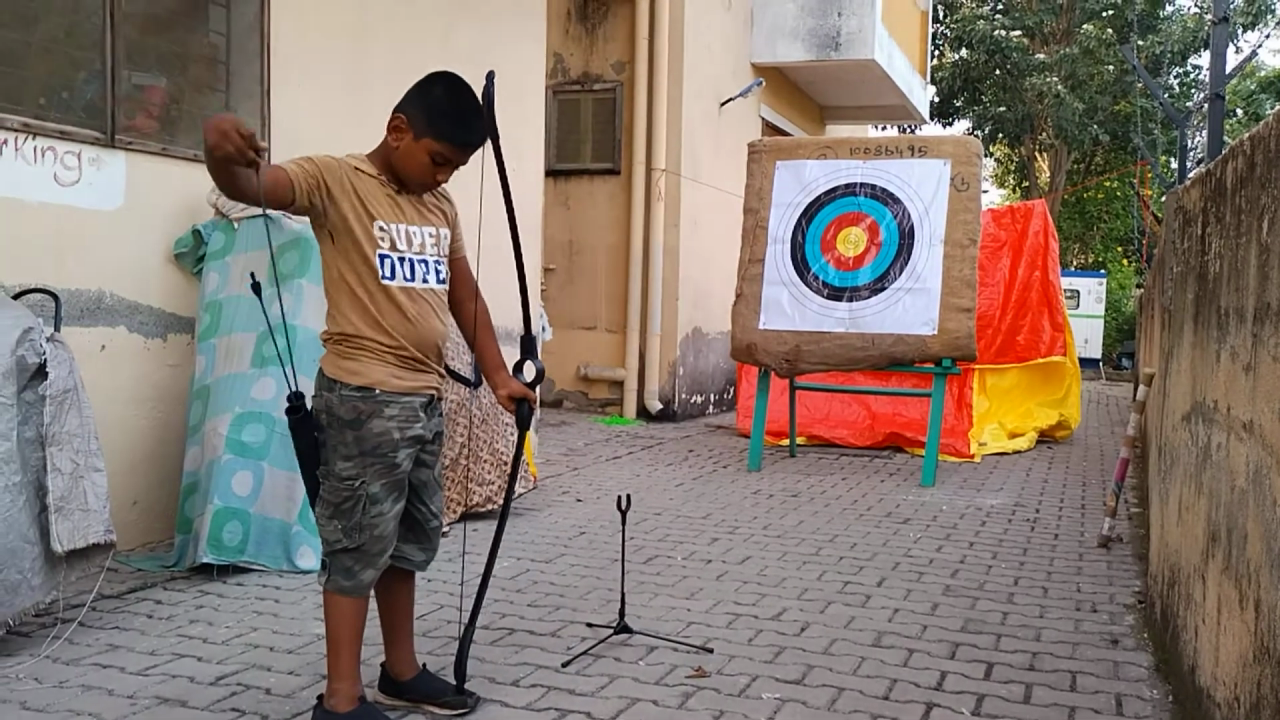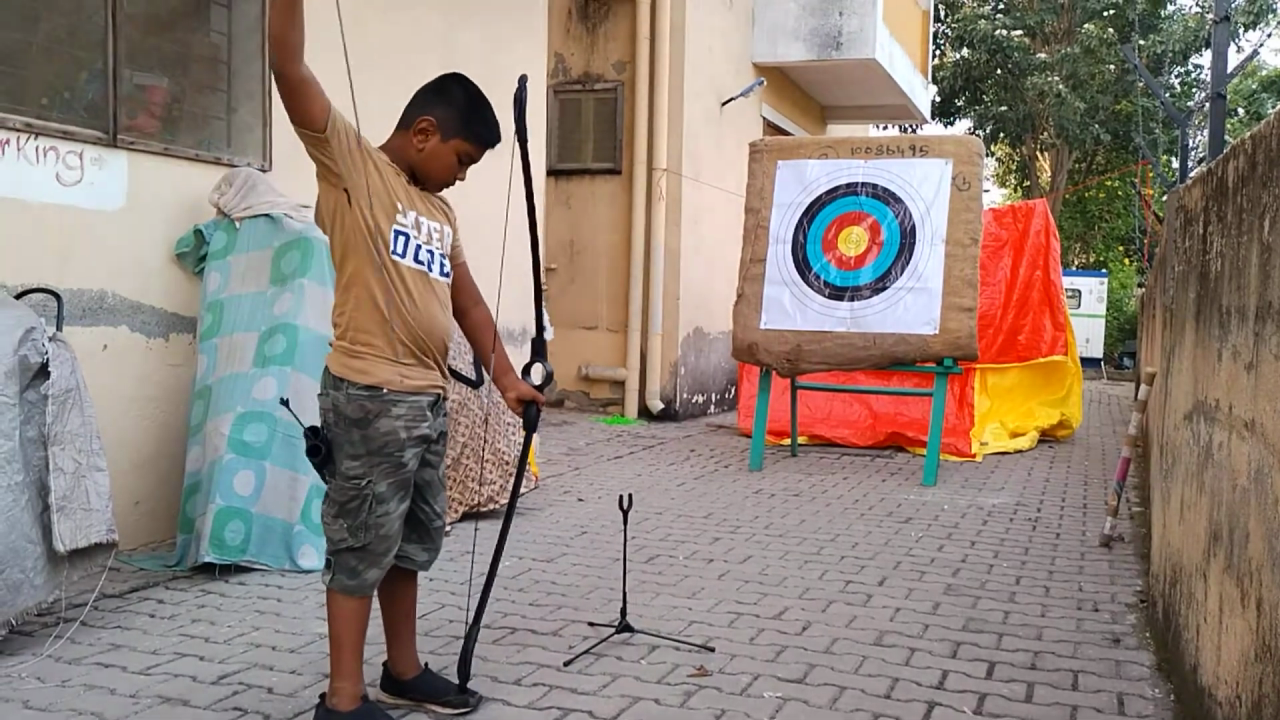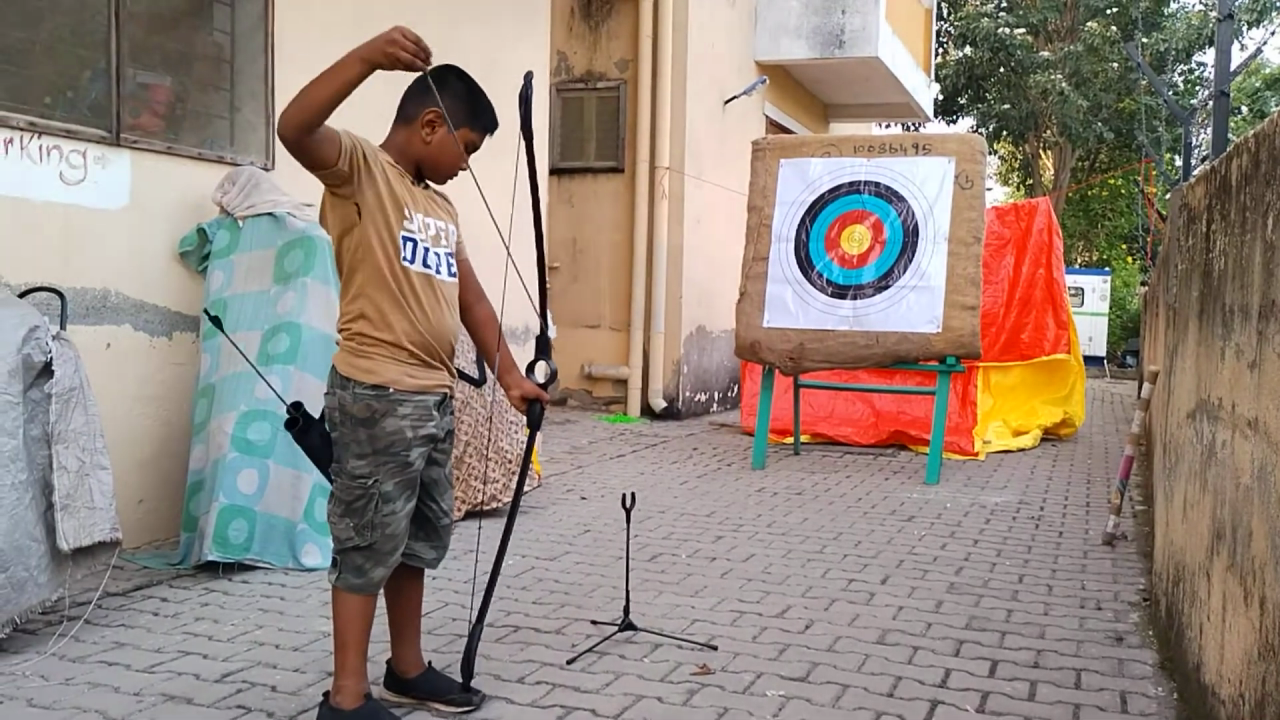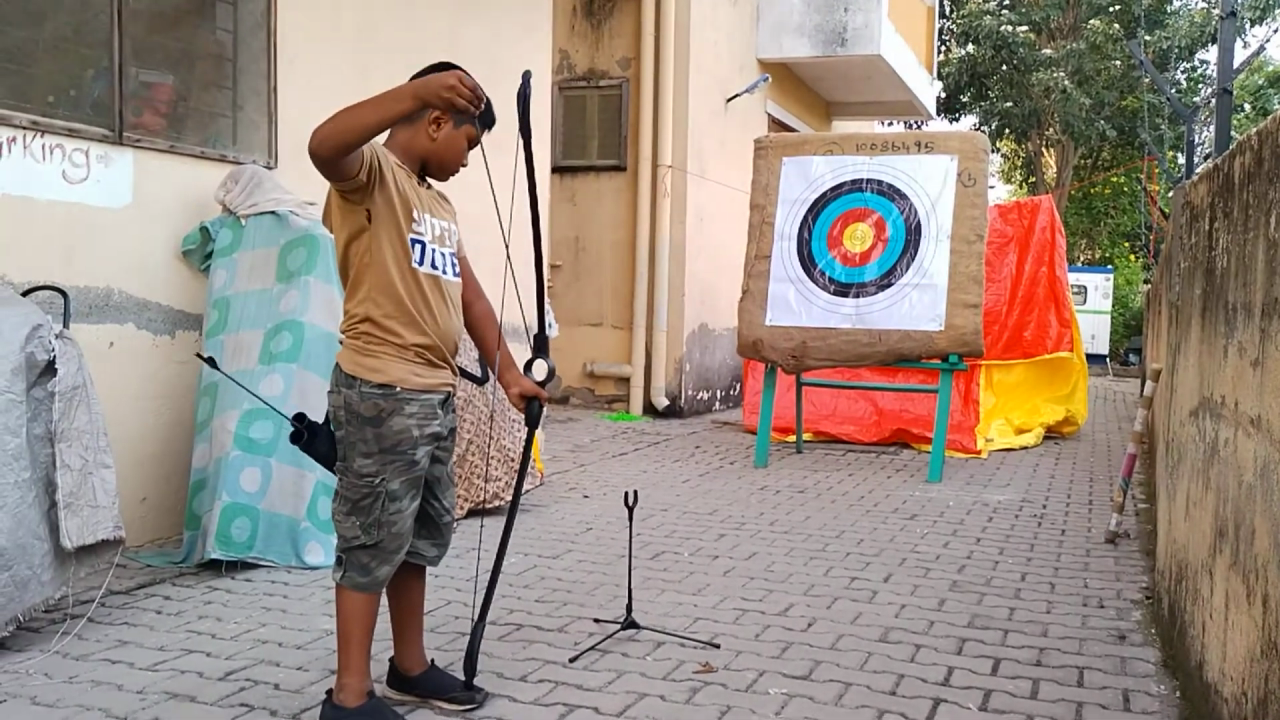
dt=0.7s
person 1, frame 1
left shoulder: (440, 207)
right shoulder: (336, 180)
left elbow: (465, 298)
right elbow: (252, 185)
left wrist: (500, 377)
right wrist: (222, 153)
left hip: (425, 398)
right hip: (364, 397)
left knee: (409, 542)
right knee: (360, 546)
person 1, frame 2
left shoulder: (438, 209)
right shoulder: (350, 162)
left elbow: (466, 297)
right elbow: (288, 69)
left wrist: (505, 377)
left hip: (427, 397)
right hip: (369, 396)
left knee: (410, 543)
right knee: (362, 544)
person 1, frame 3
left shoulder: (440, 205)
right shoulder: (359, 169)
left elbow: (470, 295)
right elbow: (294, 129)
left wrist: (509, 375)
right wrist: (367, 57)
left hip: (434, 397)
right hip: (376, 396)
left knee: (417, 541)
right knee: (369, 544)
person 1, frame 4
left shoulder: (439, 202)
right shoulder: (372, 173)
left elbow: (470, 295)
right elbow: (324, 145)
left wrist: (509, 375)
right wrist: (420, 90)
left hip: (434, 394)
right hip: (381, 394)
left knee: (420, 539)
right knee: (373, 542)
left ankle: (411, 666)
